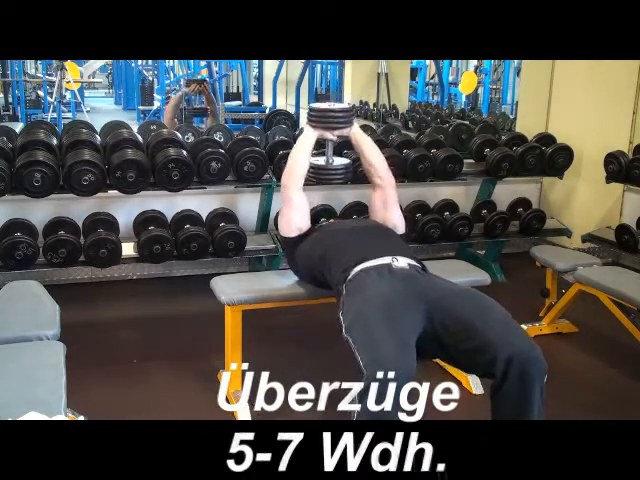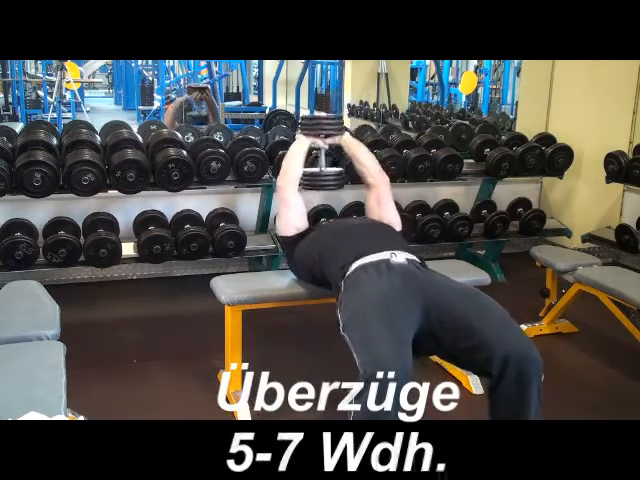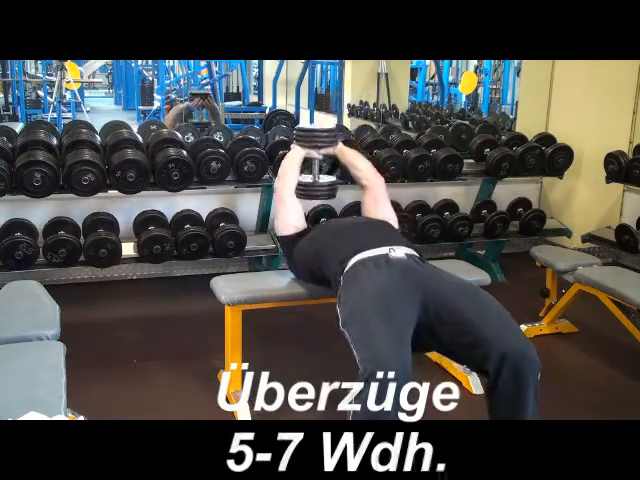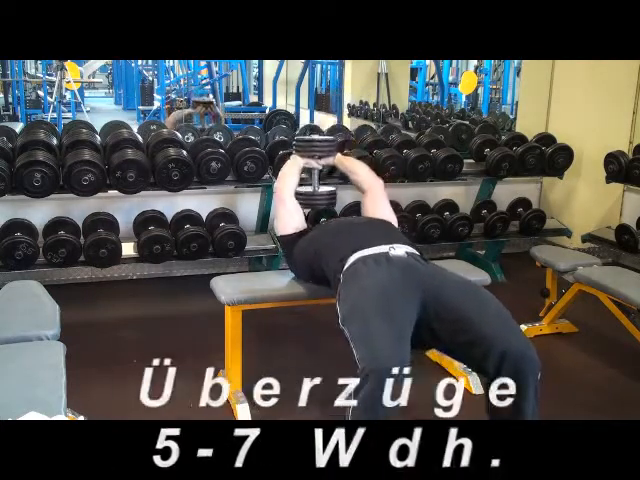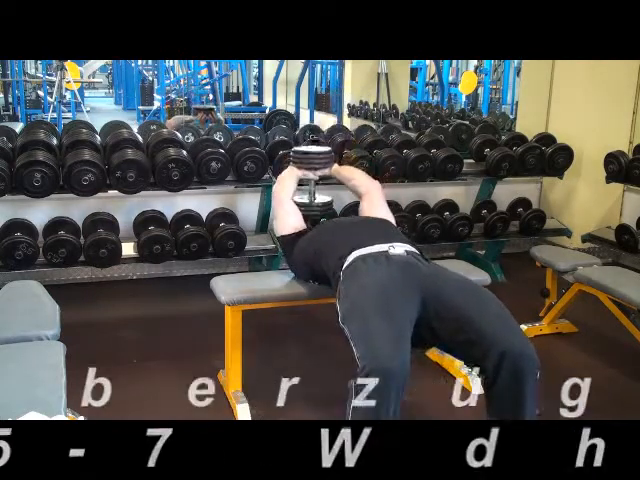
dt=0.3s
person 1, frame 1
left shoulder: (381, 228)
right shoulder: (306, 245)
left elbow: (383, 182)
right elbow: (291, 187)
left wrist: (353, 131)
right wrist: (311, 133)
left hip: (424, 280)
right hip: (368, 283)
left knee: (524, 360)
right knee: (389, 373)
person 1, frame 2
left shoulder: (378, 225)
right shoulder: (306, 246)
left elbow: (378, 181)
right elbow: (286, 189)
left wrist: (343, 139)
right wrist: (304, 141)
left hip: (423, 277)
left knee: (521, 359)
right knee: (386, 374)
person 1, frame 3
left shoulder: (378, 224)
right shoulder: (304, 246)
left elbow: (373, 182)
right elbow: (284, 191)
left wrist: (337, 148)
right wrist: (299, 151)
left knee: (517, 357)
right knee: (386, 372)
person 1, frame 4
left shoulder: (374, 222)
right shoulder: (304, 245)
left elbow: (373, 185)
right elbow: (283, 193)
left wrist: (336, 158)
right wrist: (299, 160)
left hip: (422, 270)
left knee: (517, 356)
right knee: (384, 368)
person 1, frame 5
left shoulder: (374, 223)
right shoulder: (303, 245)
left elbow: (371, 188)
right elbow: (281, 196)
left wrist: (332, 169)
right wrist: (296, 170)
left knee: (516, 355)
right knee: (384, 368)
